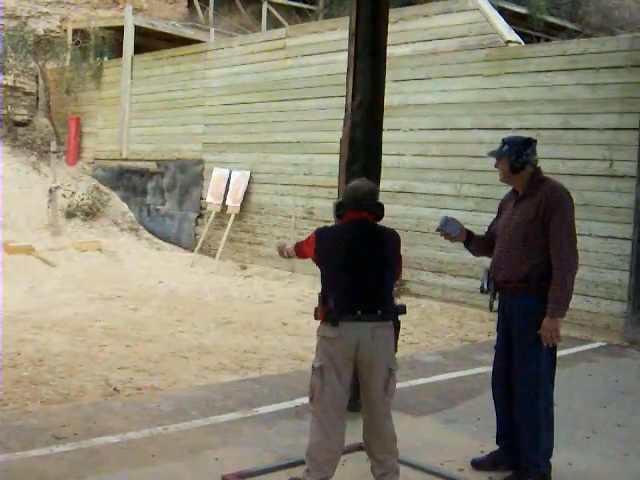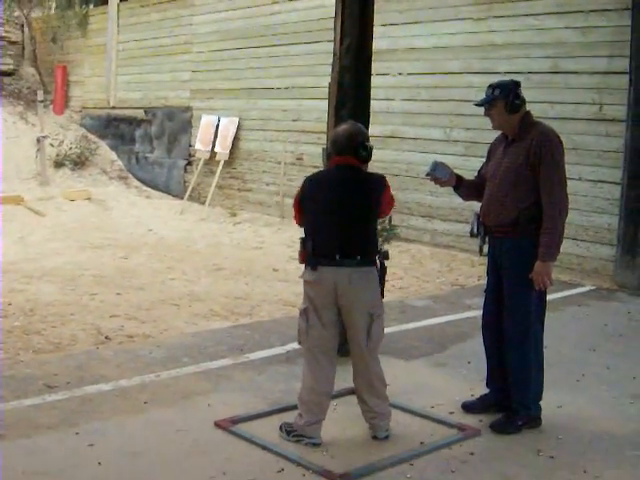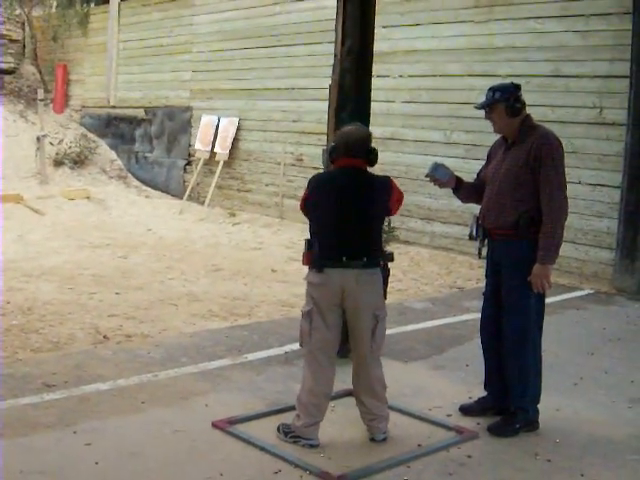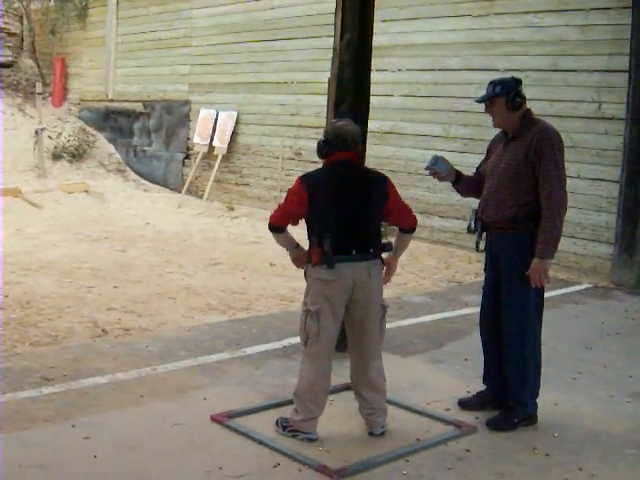
dt=0.4s
person 1, frame 1
left shoulder: (552, 196)
right shoulder: (510, 199)
left elbow: (565, 260)
right elbow: (493, 245)
left wrist: (554, 313)
right wrist: (466, 237)
left hip: (535, 301)
right hip: (508, 299)
left knee: (532, 385)
right knee: (503, 380)
right ankle: (510, 449)
person 1, frame 2
left shoulder: (543, 139)
right shoulder: (500, 143)
left elbow: (555, 203)
right elbow: (483, 190)
left wrist: (546, 257)
right wrist: (455, 182)
left hip: (525, 246)
right hip: (498, 243)
left knee: (522, 329)
right knee: (493, 324)
left ankle: (527, 408)
right ankle: (500, 393)
person 1, frame 3
left shoulder: (543, 142)
right shoulder: (499, 146)
left elbow: (554, 207)
right elbow: (482, 192)
left wrist: (545, 260)
right wrist: (455, 184)
left hip: (524, 249)
right hip: (497, 246)
left knee: (521, 331)
right knee: (492, 327)
left ankle: (524, 411)
right ankle: (497, 396)
person 1, frame 4
left shoulder: (543, 137)
right shoulder: (500, 140)
left elbow: (554, 202)
right elbow: (482, 186)
left wrist: (543, 255)
right wrist: (455, 177)
left hip: (523, 243)
right hip: (495, 240)
left knee: (520, 326)
right knee: (491, 321)
left ankle: (523, 406)
right ankle: (496, 390)
person 2, frame 1
left shoulder: (326, 238)
right shoulder: (390, 240)
left elbow: (304, 248)
left wrist: (288, 249)
left hip: (338, 330)
right hip: (379, 329)
left knee: (328, 409)
right knee: (379, 407)
person 2, frame 2
left shoulder: (311, 184)
right shoulder: (375, 184)
left elbow: (300, 218)
left hip: (319, 274)
right hip: (360, 275)
left knee: (318, 354)
right knee: (366, 352)
left ankle: (308, 427)
right ankle: (380, 423)
person 2, frame 3
left shoulder: (317, 184)
right shoulder: (382, 187)
right elbow: (395, 203)
left hip: (324, 276)
right hip: (366, 277)
left knee: (318, 355)
right knee: (368, 354)
left ankle: (305, 428)
right ankle: (378, 425)
person 2, frame 4
left shoulder: (310, 183)
right shoulder: (378, 182)
left elbow: (277, 224)
right elbow: (408, 224)
left wrist: (294, 251)
right wrist: (393, 259)
left hip: (328, 272)
right hip: (369, 270)
left knee: (317, 350)
right knee: (368, 349)
left ankle: (304, 422)
right ankle: (376, 419)
